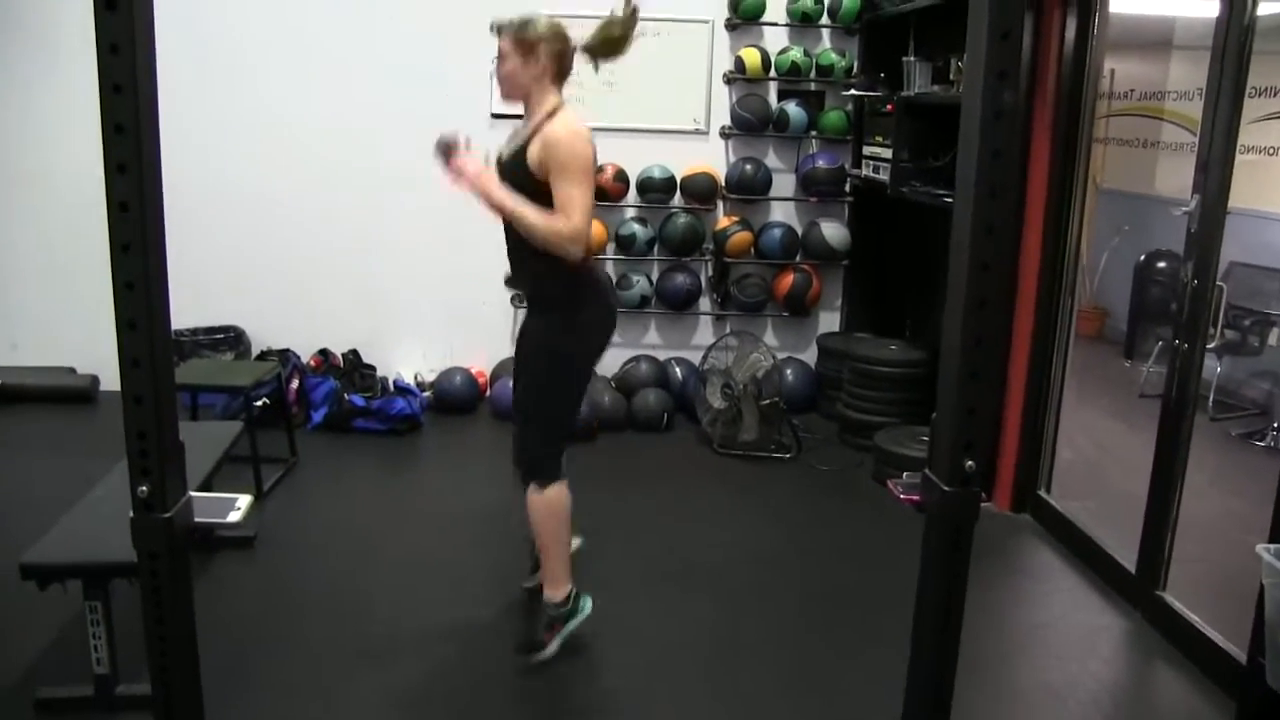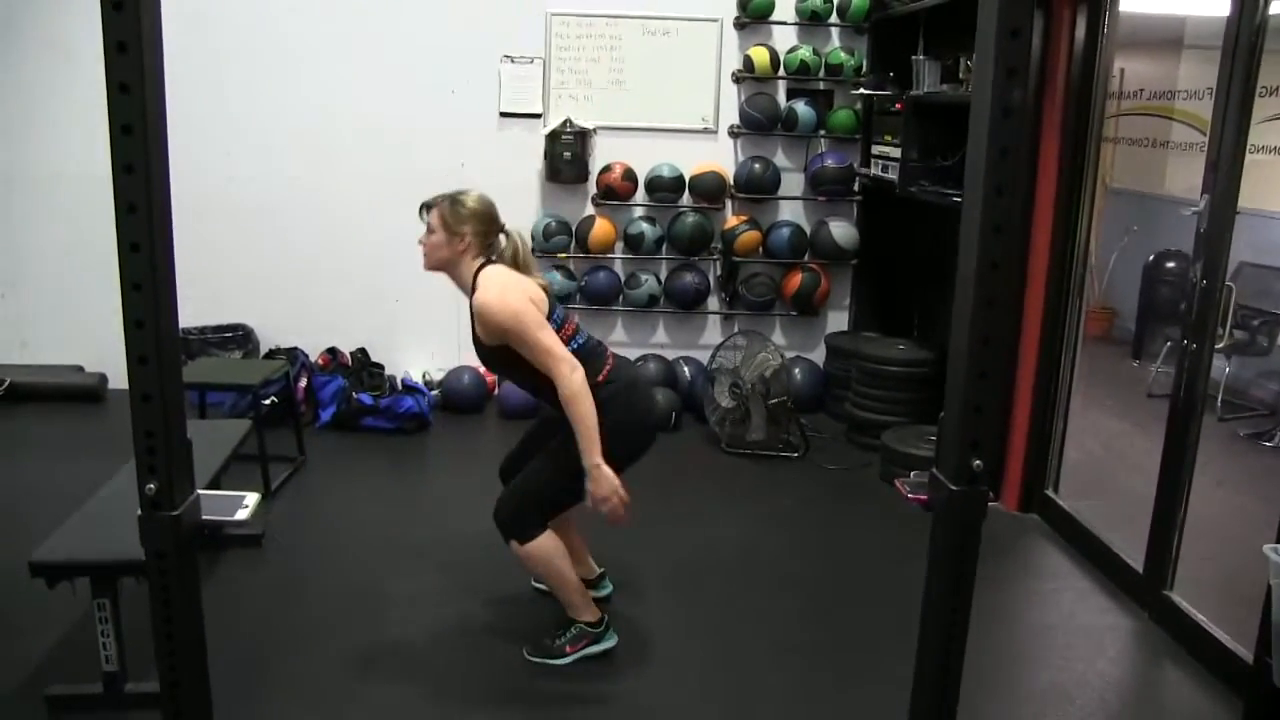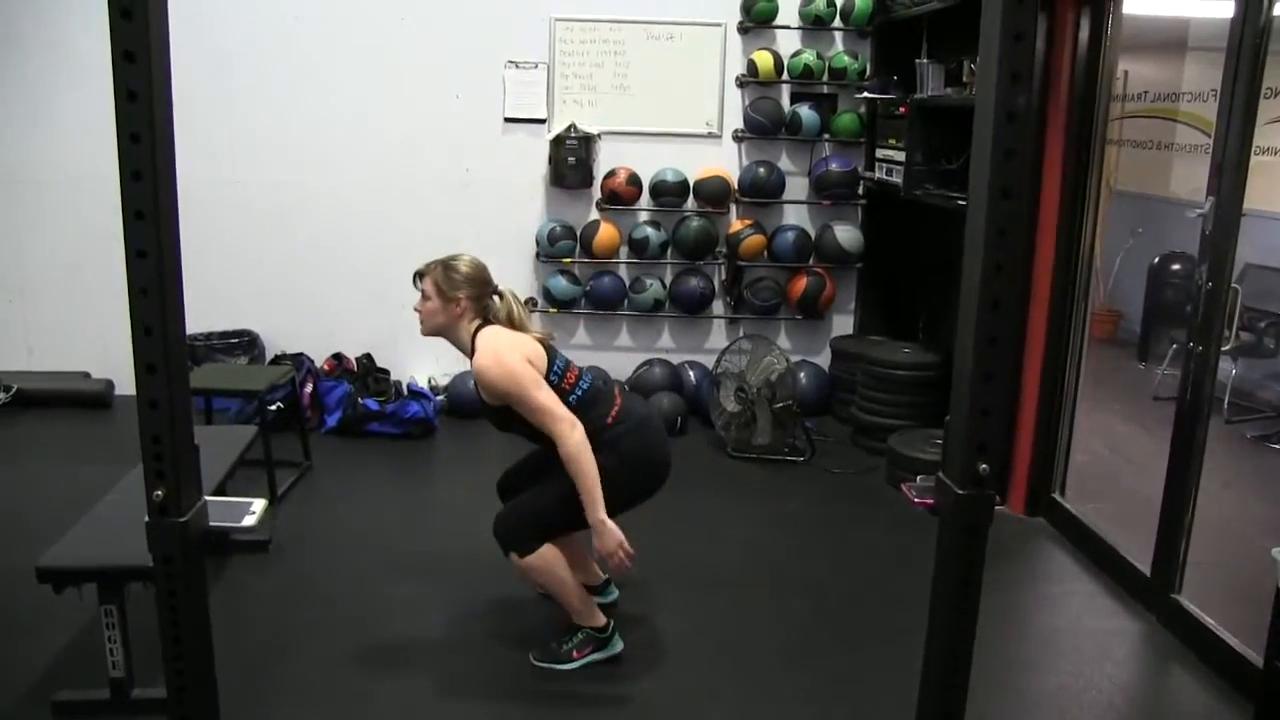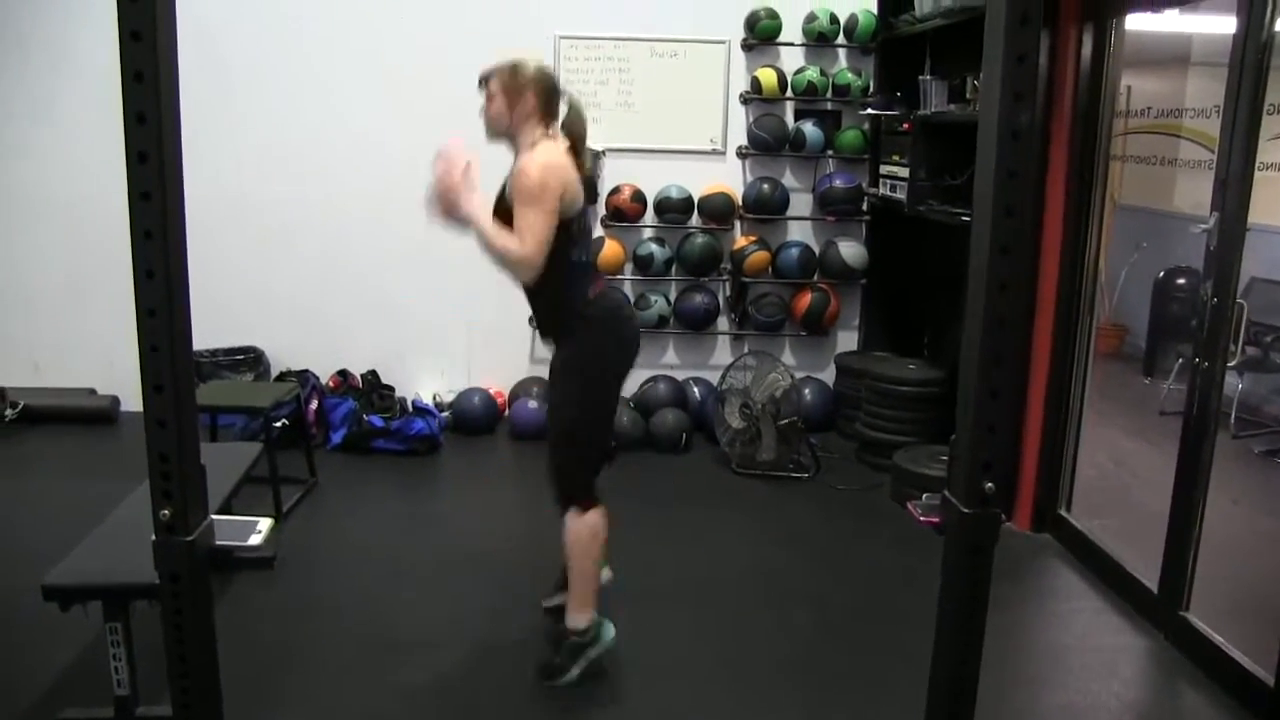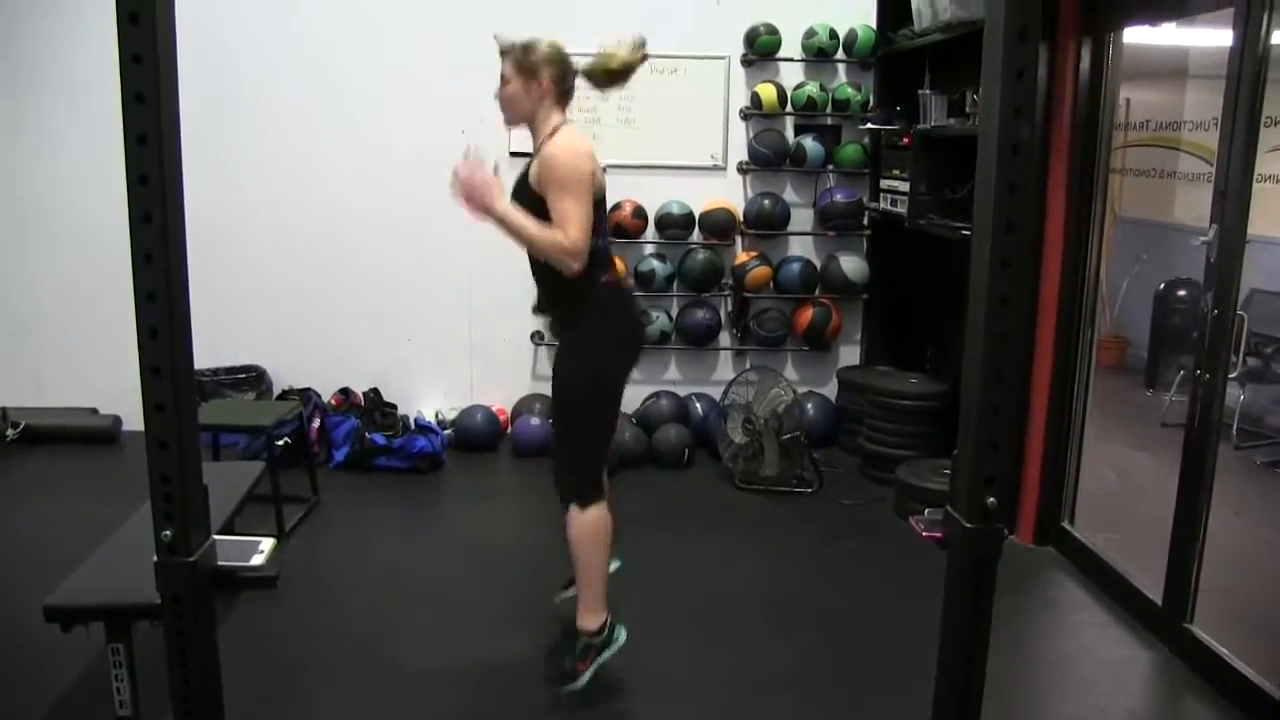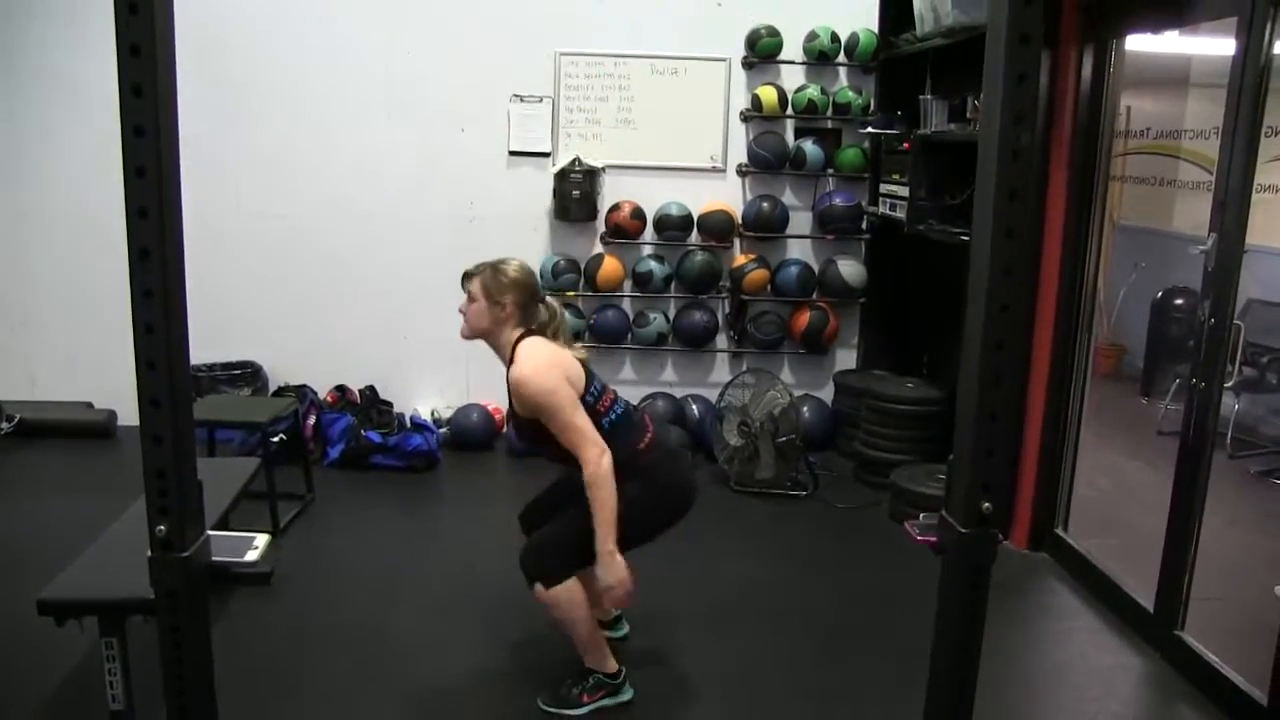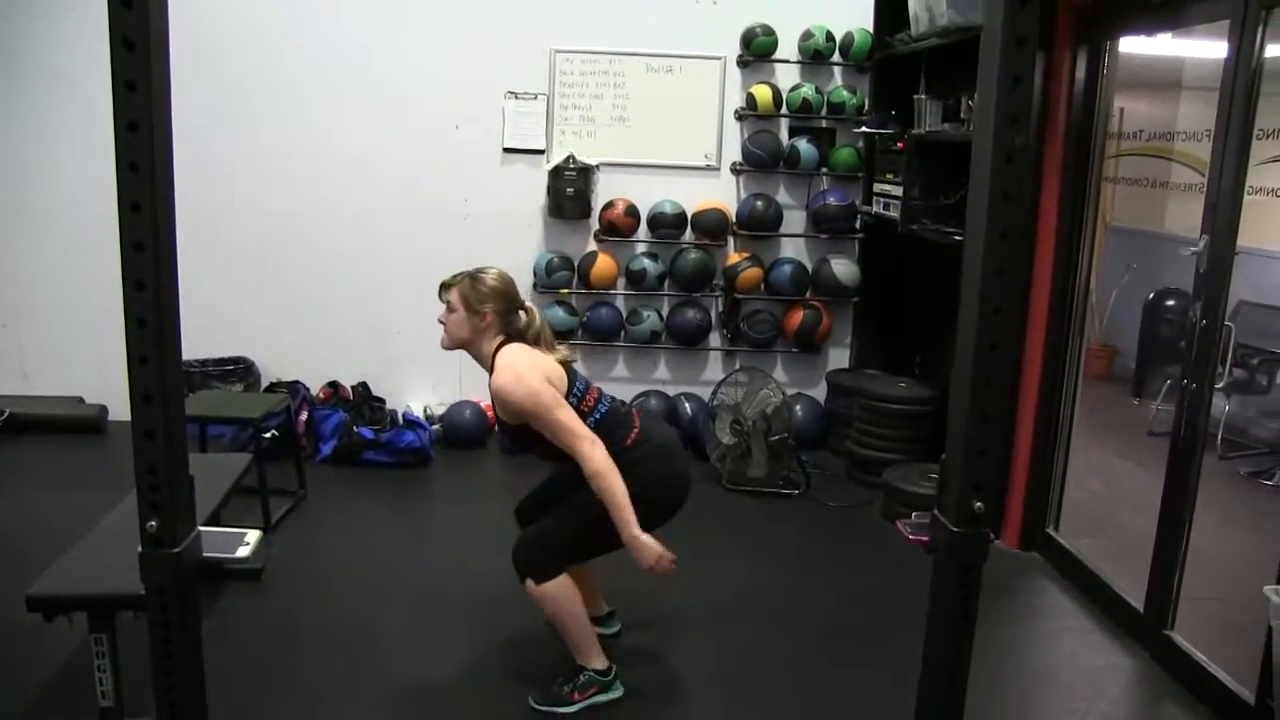
dt=0.4s
person 1, frame 1
left shoulder: (564, 133)
right shoulder: (536, 125)
left elbow: (571, 238)
left wrist: (489, 192)
right wrist: (481, 177)
left hip: (571, 308)
right hip: (549, 302)
left knee: (536, 452)
right knee: (535, 435)
left ankle: (561, 597)
right ankle: (554, 532)
person 1, frame 2
left shoulder: (491, 297)
right shoulder: (494, 280)
left elbow: (568, 373)
left wrist: (595, 467)
left hip: (617, 410)
right hip: (604, 394)
left knee: (516, 514)
right knee: (516, 478)
left ankle: (589, 624)
right ankle: (588, 575)
person 1, frame 3
left shoulder: (490, 360)
right shoulder: (493, 339)
left elbow: (565, 429)
left wrist: (599, 523)
left hip: (632, 451)
right hip: (622, 427)
left knee: (515, 529)
right knee: (514, 490)
left ankle: (595, 631)
right ankle: (592, 582)
person 1, frame 4
left shoulder: (538, 164)
right shoulder: (544, 160)
left elbow: (525, 260)
right elbow: (531, 255)
left wrist: (468, 206)
right wrist: (473, 211)
left hip: (592, 336)
right hip: (590, 332)
left knee: (574, 481)
right knee: (571, 463)
left ankle: (583, 625)
right ankle: (587, 571)
person 1, frame 5
left shoulder: (565, 150)
right shoulder: (552, 147)
left elbow: (571, 253)
left wrist: (496, 207)
right wrist: (496, 203)
left hip: (600, 324)
right hip: (589, 319)
left knee: (576, 472)
right knee: (581, 453)
left ankle: (595, 627)
right ankle: (596, 556)
person 1, frame 6
left shoulder: (528, 371)
right shoulder: (532, 351)
left elbow: (596, 457)
left wrist: (607, 556)
left hip: (656, 479)
right hip: (637, 461)
left knee: (543, 560)
right knee: (537, 523)
left ankle: (606, 677)
right ankle: (605, 615)
person 1, frame 7
left shoulder: (509, 379)
right shoulder: (513, 356)
left elbow: (589, 450)
left wrist: (633, 536)
left hip: (651, 471)
right hip: (638, 448)
left knee: (534, 554)
right knee: (534, 516)
left ankle: (596, 674)
right ankle: (596, 612)
